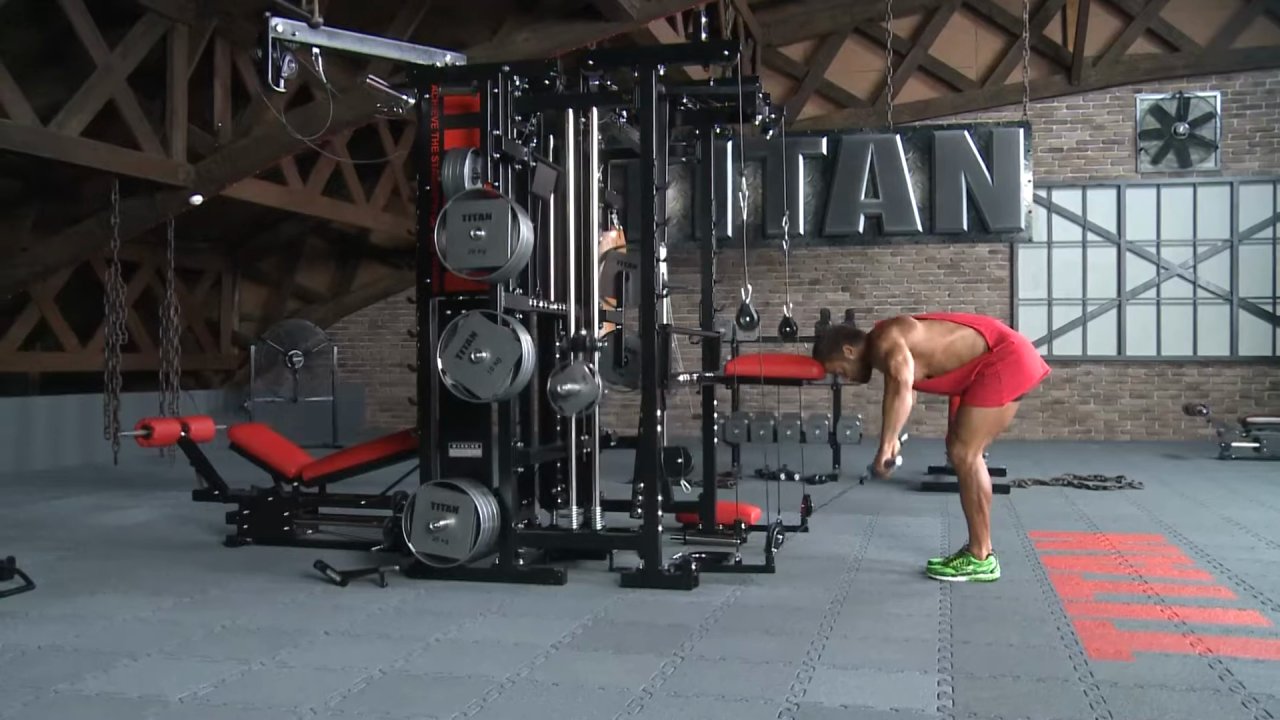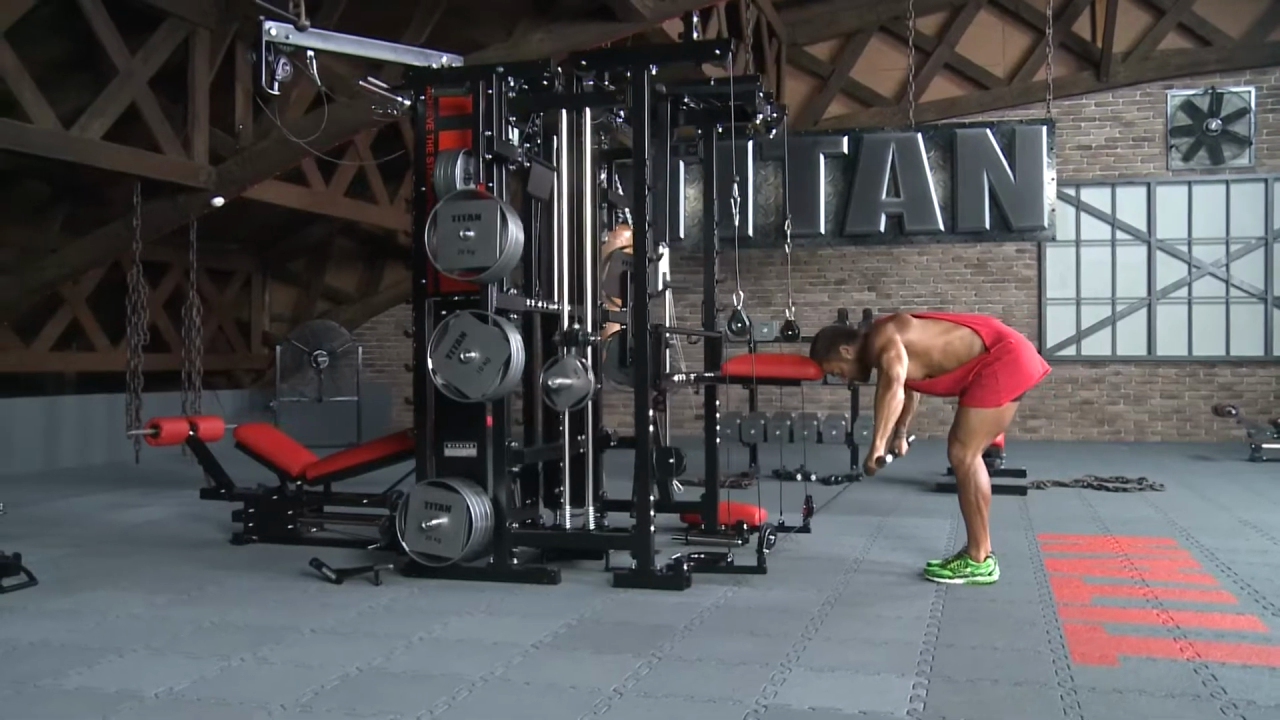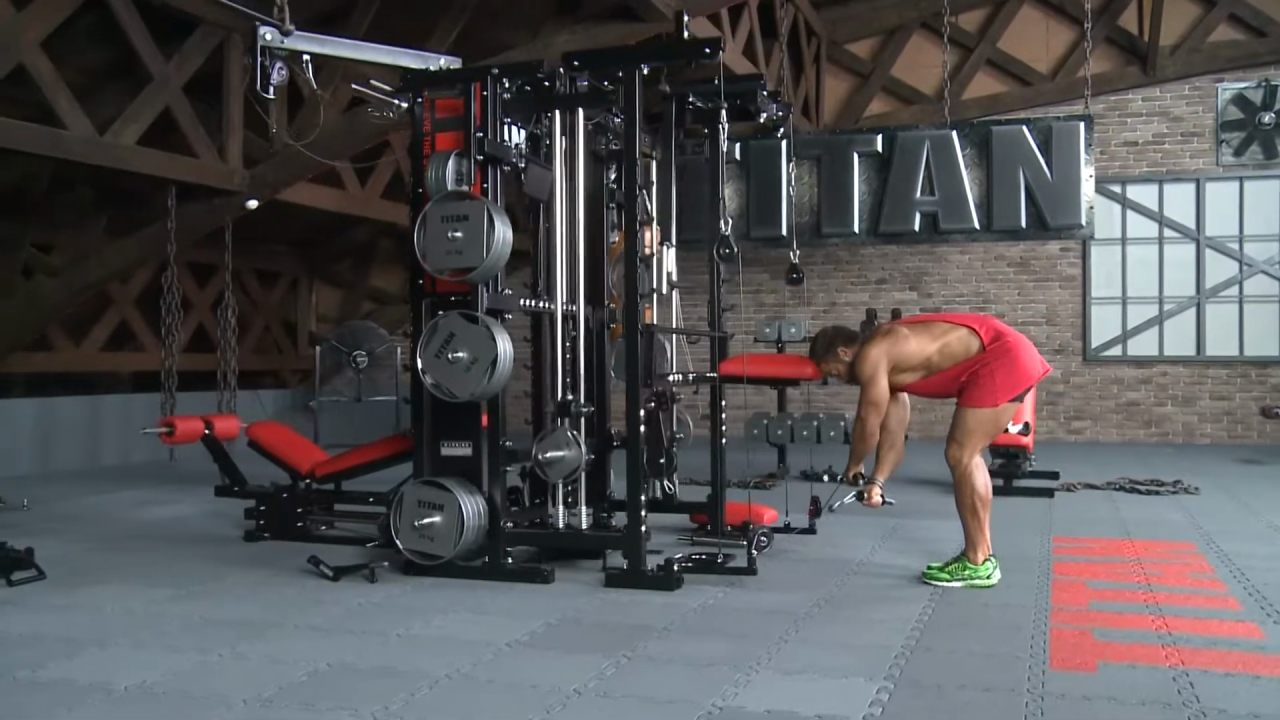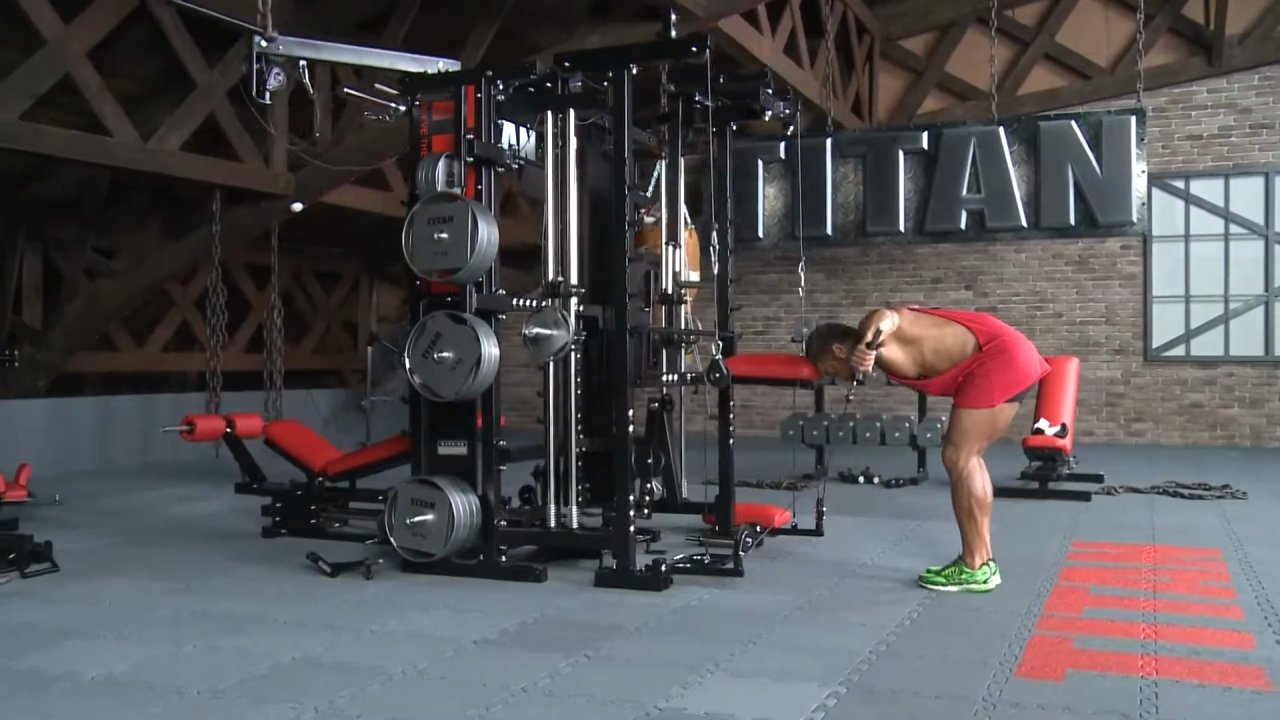
dt=1s
person 1, frame 1
left shoulder: (883, 341)
right shoulder: (887, 344)
left elbow: (901, 382)
right elbow: (904, 388)
left wrist: (885, 448)
right wrist: (894, 438)
left hip: (1004, 360)
right hip: (1003, 357)
left knee: (964, 455)
right knee: (964, 452)
left ankle: (981, 559)
right ankle: (980, 550)
person 1, frame 2
left shoulder: (880, 340)
right shoulder: (888, 344)
left elbow: (892, 386)
right elbow: (907, 390)
left wrist: (878, 446)
right wrist: (900, 436)
left hip: (1004, 360)
right hip: (1006, 356)
left knee: (963, 456)
right knee: (966, 454)
left ankle: (979, 562)
right ankle: (980, 552)
person 1, frame 3
left shoulder: (872, 356)
right shoulder: (889, 361)
left elbow: (868, 425)
right elbow: (892, 433)
left wrist: (853, 466)
right wrist: (876, 482)
left hip: (1002, 360)
right hip: (1009, 355)
left knee: (960, 456)
right knee: (967, 455)
left ankle: (978, 564)
right ankle: (981, 556)
person 1, frame 4
left shoulder: (868, 331)
right shoulder: (880, 339)
left elbow: (885, 317)
left wrist: (867, 344)
left hip: (998, 359)
right hip: (1009, 354)
left knee: (958, 459)
right knee: (968, 458)
left ankle: (975, 569)
right ankle: (983, 561)
